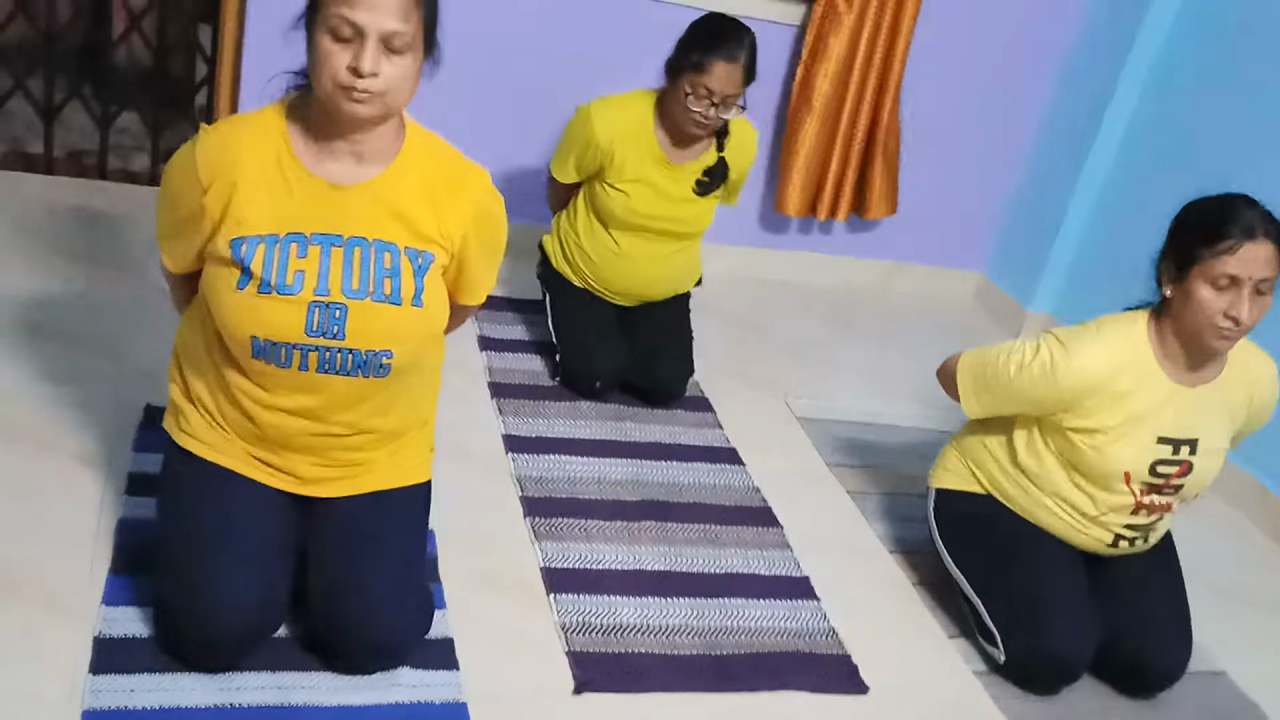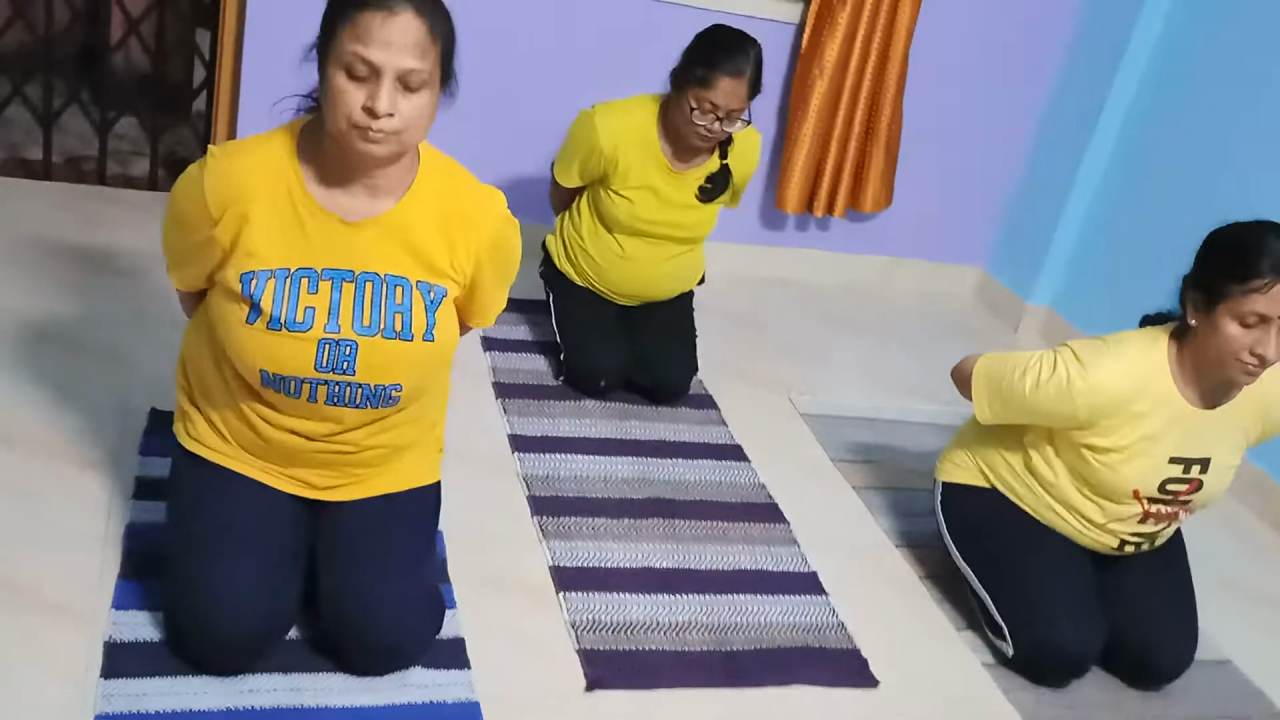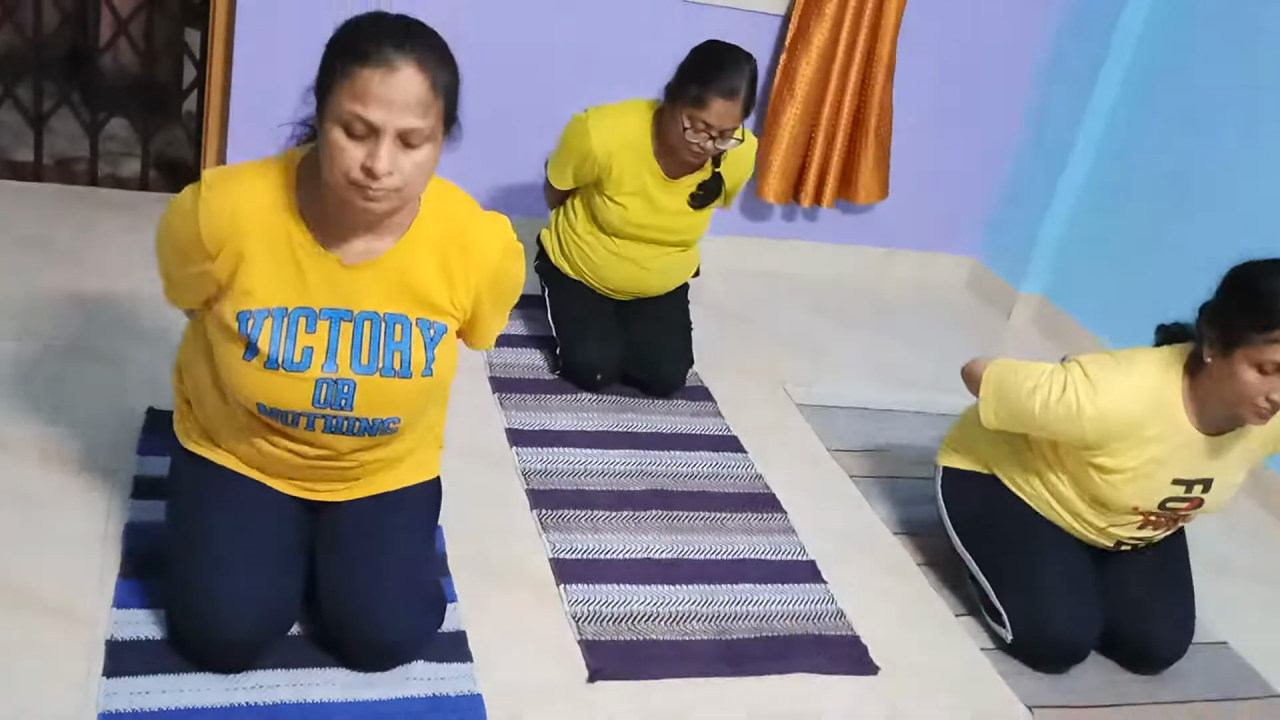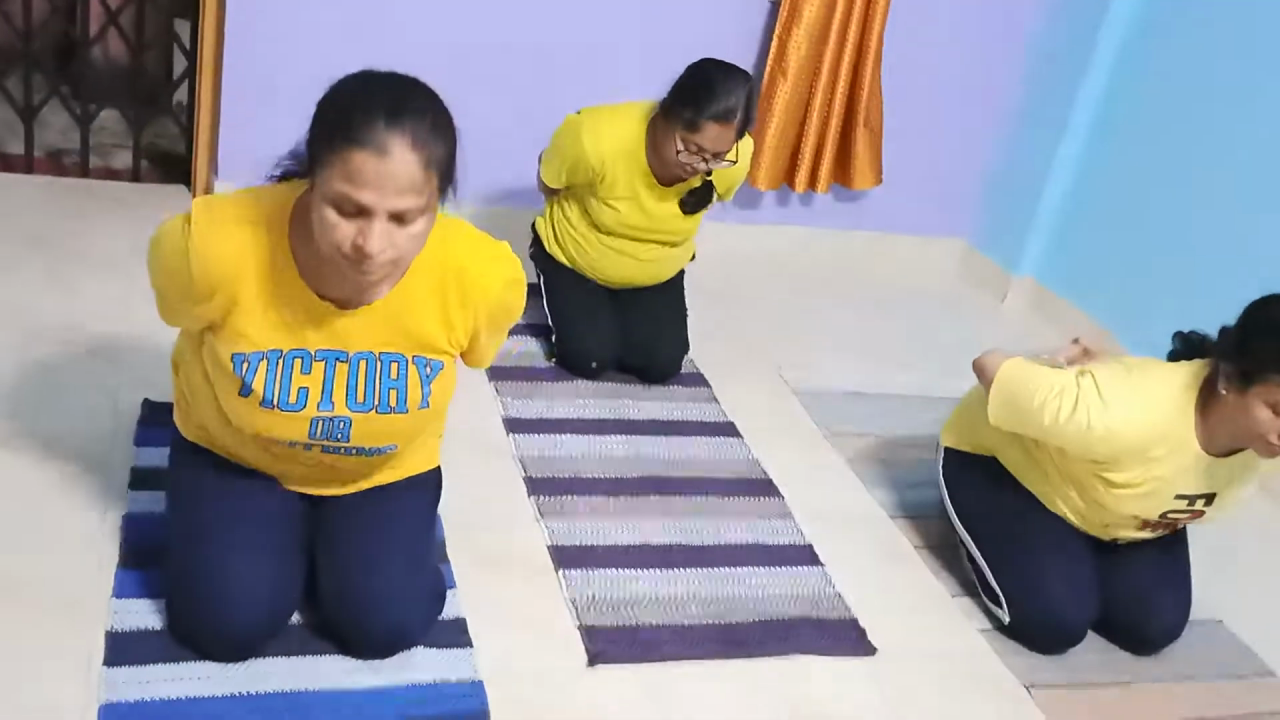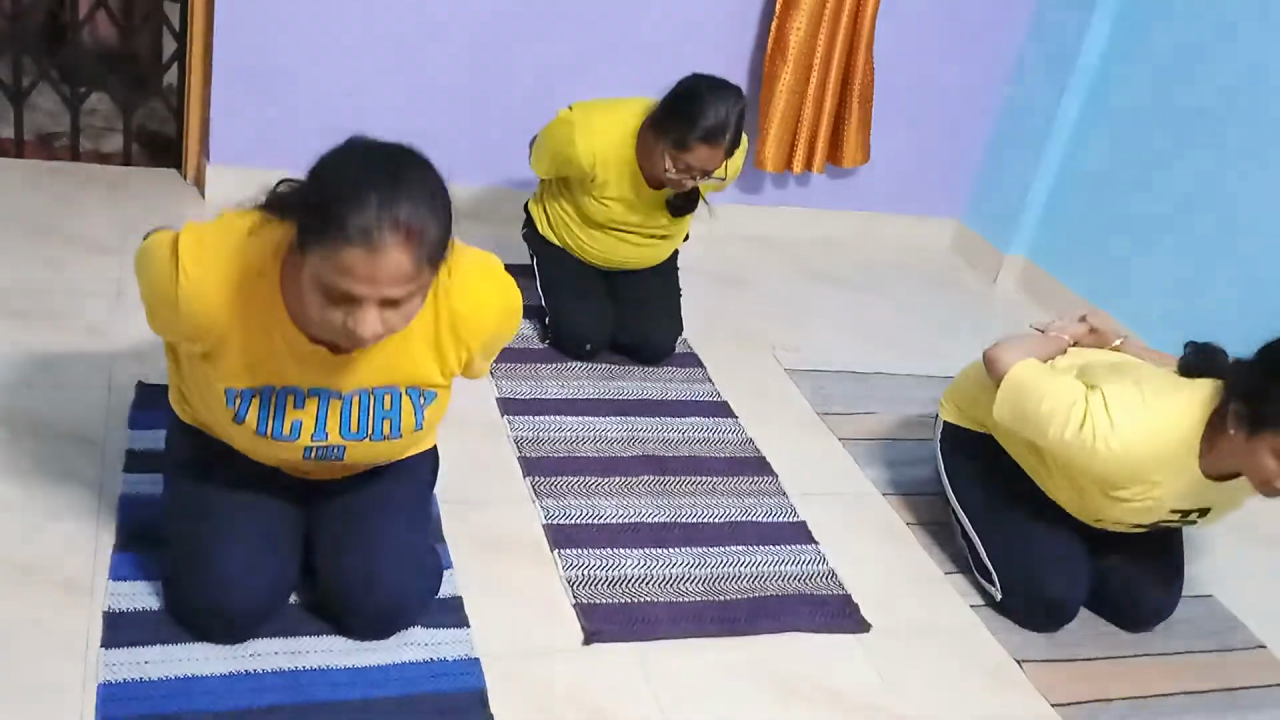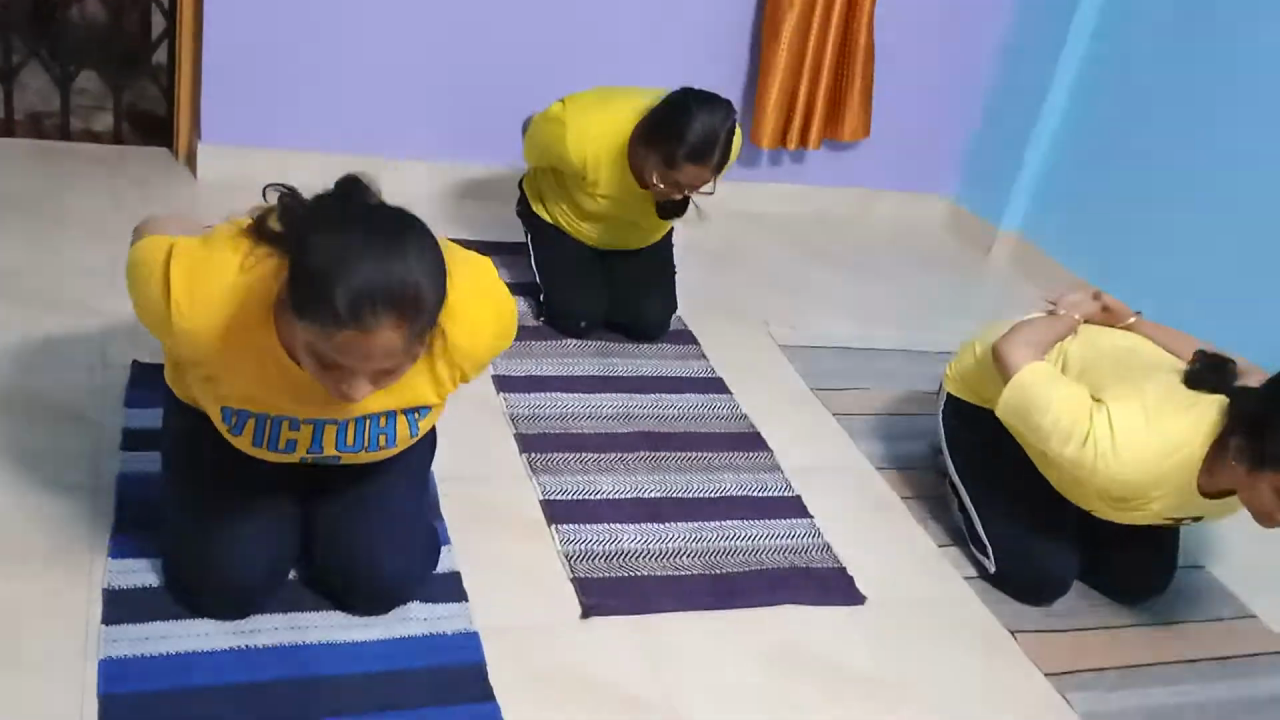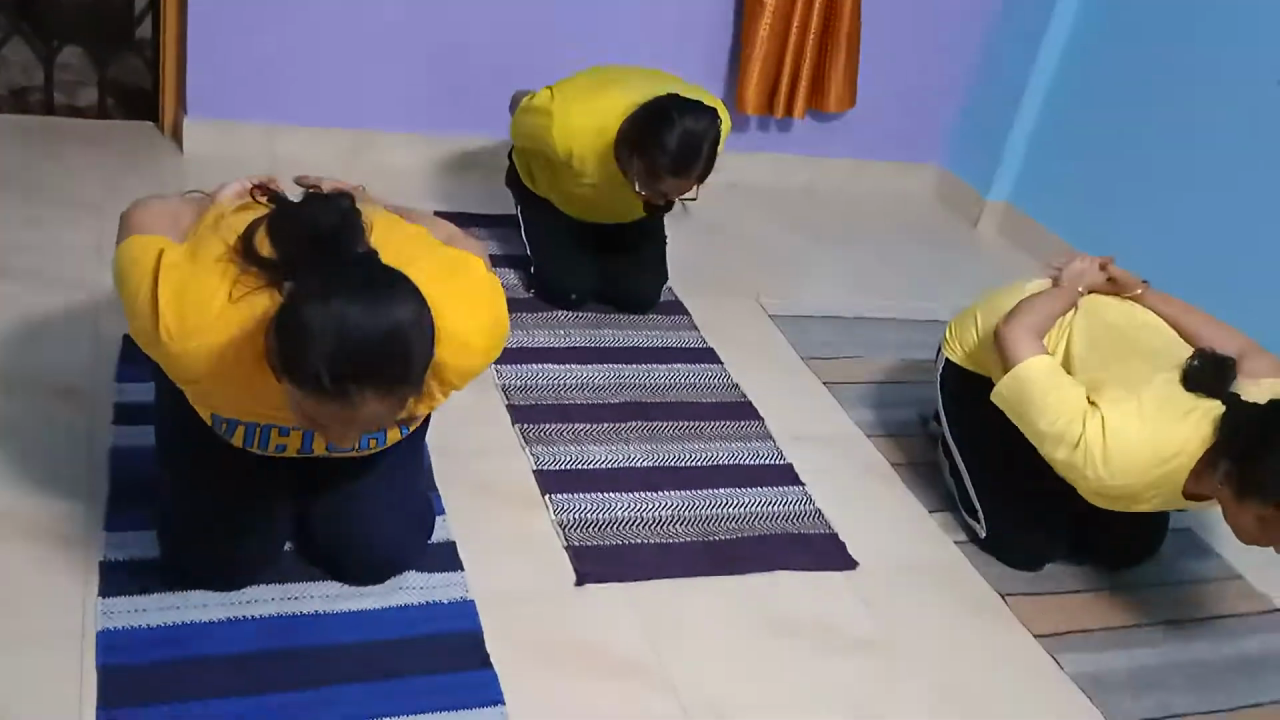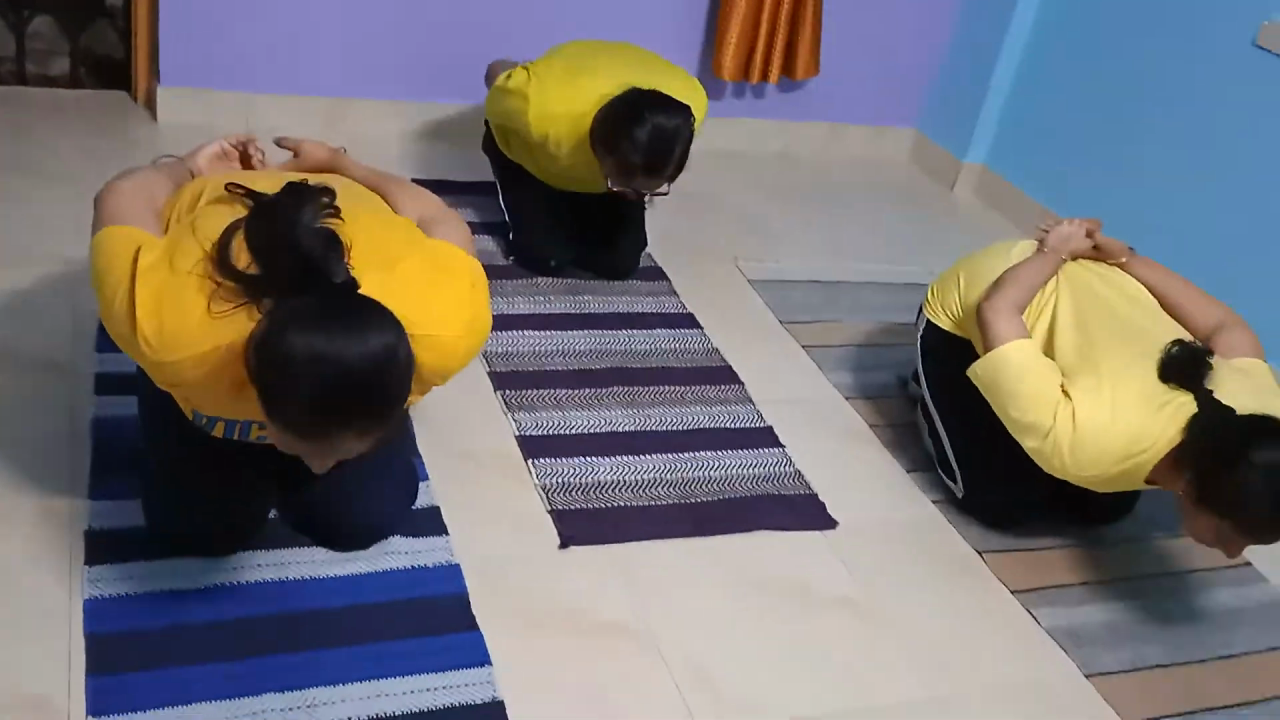
dt=0.3s
person 1, frame 1
left shoulder: (465, 192)
right shoulder: (217, 157)
right elbow: (183, 279)
left wrist: (368, 360)
left hip: (376, 457)
right hip: (231, 439)
left knee: (373, 638)
right knee: (212, 630)
left ankle: (319, 539)
right ankle: (274, 532)
person 1, frame 2
left shoulder: (479, 216)
right shoulder: (225, 181)
right elbow: (192, 293)
left wrist: (378, 363)
left hip: (384, 466)
right hip: (237, 449)
left knee: (382, 642)
right knee: (222, 636)
left ankle: (328, 543)
right ankle: (259, 532)
person 1, frame 3
left shoulder: (484, 245)
right shoulder: (220, 211)
left hip: (386, 470)
right hip: (235, 455)
left knee: (386, 636)
right knee: (225, 633)
left ankle: (332, 540)
right ankle: (284, 535)
person 1, frame 4
left shoulder: (483, 275)
right shoulder: (211, 245)
right hip: (234, 455)
left knee: (386, 624)
right knee: (226, 623)
left ankle: (326, 535)
right ankle: (287, 531)
person 1, frame 5
left shoulder: (481, 300)
right shoulder: (204, 272)
right elbow: (154, 254)
left knee: (383, 603)
right knee: (225, 606)
left ankle: (321, 521)
right ankle: (279, 515)
person 1, frame 6
left shoulder: (477, 317)
right shoulder: (198, 299)
left elbow: (461, 263)
right elbow: (152, 235)
right wrist: (223, 239)
left knee: (384, 581)
right knee: (226, 584)
person 1, frame 7
left shoulder: (465, 331)
right shoulder: (192, 324)
left elbow: (463, 249)
right elbow: (145, 220)
left wrist: (363, 205)
right wrist: (210, 209)
left knee: (382, 553)
right knee: (215, 559)
person 1, frame 8
left shoulder: (443, 330)
right shoulder: (174, 334)
left elbow: (442, 222)
right elbow: (122, 198)
left wrist: (337, 164)
right wrist: (186, 172)
left knee: (367, 519)
right knee: (200, 527)
person 2, frame 1
right shoulder: (1089, 359)
right elbow: (953, 374)
right wrist: (1032, 434)
right hip: (999, 496)
left knee: (1156, 667)
right knee: (1053, 658)
left ankle: (1063, 579)
right ankle: (993, 568)
person 2, frame 2
right shoulder: (1106, 375)
right elbow: (967, 374)
right wrist: (1035, 432)
right hip: (1005, 492)
left knee: (1161, 660)
right knee: (1061, 653)
left ankle: (1071, 577)
right ankle: (998, 565)
person 2, frame 3
right shoulder: (1117, 398)
right elbow: (977, 373)
left knee: (1159, 646)
right knee: (1058, 640)
left ankle: (1070, 562)
right ankle: (995, 549)
person 2, frame 4
right shoulder: (1129, 416)
right elbow: (990, 366)
right wrist: (1057, 368)
right hip: (1003, 458)
left knee: (1155, 627)
right knee: (1056, 624)
person 2, frame 5
right shoulder: (1134, 439)
right elbow: (1001, 360)
left wrist: (1117, 344)
right wrist: (1062, 339)
left knee: (1145, 606)
right knee: (1047, 603)
person 2, frame 6
right shoulder: (1128, 455)
left elbow: (1248, 378)
right elbow: (1011, 353)
left wrist: (1130, 322)
right wrist: (1072, 316)
left knee: (1141, 580)
right knee: (1039, 577)
right ankle: (972, 479)
person 2, frame 7
right shoulder: (1120, 460)
left elbow: (1252, 356)
right elbow: (1014, 337)
left wrist: (1137, 290)
right wrist: (1072, 287)
left knee: (1130, 548)
right knee: (1027, 545)
right ankle: (959, 438)
person 2, frame 8
right shoulder: (1087, 446)
left elbow: (1228, 328)
right elbow: (996, 312)
left wrist: (1121, 257)
right wrist: (1056, 251)
left knee: (1103, 507)
right knee: (1002, 505)
right ankle: (939, 400)
person 3, frame 1
left shoulder: (741, 145)
right shoulder: (604, 122)
right elbow: (560, 189)
left wrist: (650, 242)
left hip: (664, 291)
right hip: (582, 276)
left knee: (665, 387)
right knee: (593, 378)
left ankle: (621, 332)
right ankle: (576, 321)
person 3, frame 2
left shoulder: (745, 151)
right shoulder: (608, 128)
right elbow: (563, 191)
left wrist: (652, 242)
left hip: (667, 291)
right hip: (584, 276)
left knee: (669, 385)
right knee: (596, 377)
left ankle: (624, 327)
right ankle: (581, 319)
person 3, frame 3
left shoulder: (740, 156)
right shoulder: (602, 133)
right elbow: (556, 188)
right wrist: (585, 231)
left hip: (662, 285)
right hip: (579, 270)
left knee: (665, 378)
right knee: (594, 371)
left ankle: (619, 321)
right ankle: (573, 313)
person 3, frame 4
left shoulder: (737, 158)
right shoulder: (596, 138)
right elbow: (549, 182)
right wrist: (578, 221)
right hip: (573, 259)
left knee: (662, 365)
right knee: (589, 358)
left ankle: (615, 310)
right ankle: (573, 304)
person 3, frame 5
left shoulder: (730, 155)
right shoulder: (587, 135)
right elbow: (539, 156)
right hip: (566, 239)
left knee: (656, 346)
right knee: (583, 340)
left ankle: (614, 292)
person 3, frame 6
left shoulder: (723, 144)
right shoulder: (579, 131)
right elbow: (533, 132)
right hip: (563, 218)
left knee: (650, 323)
right knee: (578, 318)
person 3, frame 7
left shoulder: (710, 127)
right shoulder: (568, 123)
right elbow: (519, 105)
right hip: (552, 187)
left knee: (641, 296)
right knee: (568, 291)
person 3, frame 8
left shoulder: (689, 105)
right shoulder: (541, 106)
right elbow: (496, 73)
right hip: (529, 154)
left knee: (620, 263)
right knee: (546, 257)
